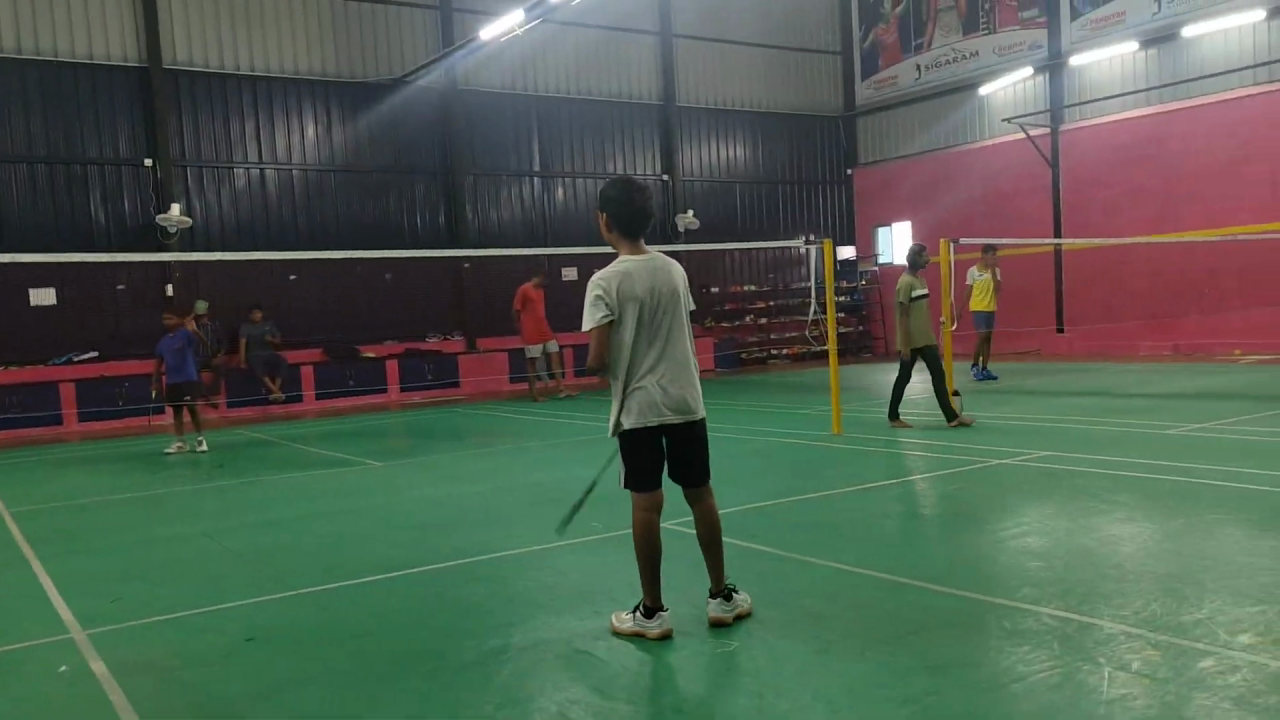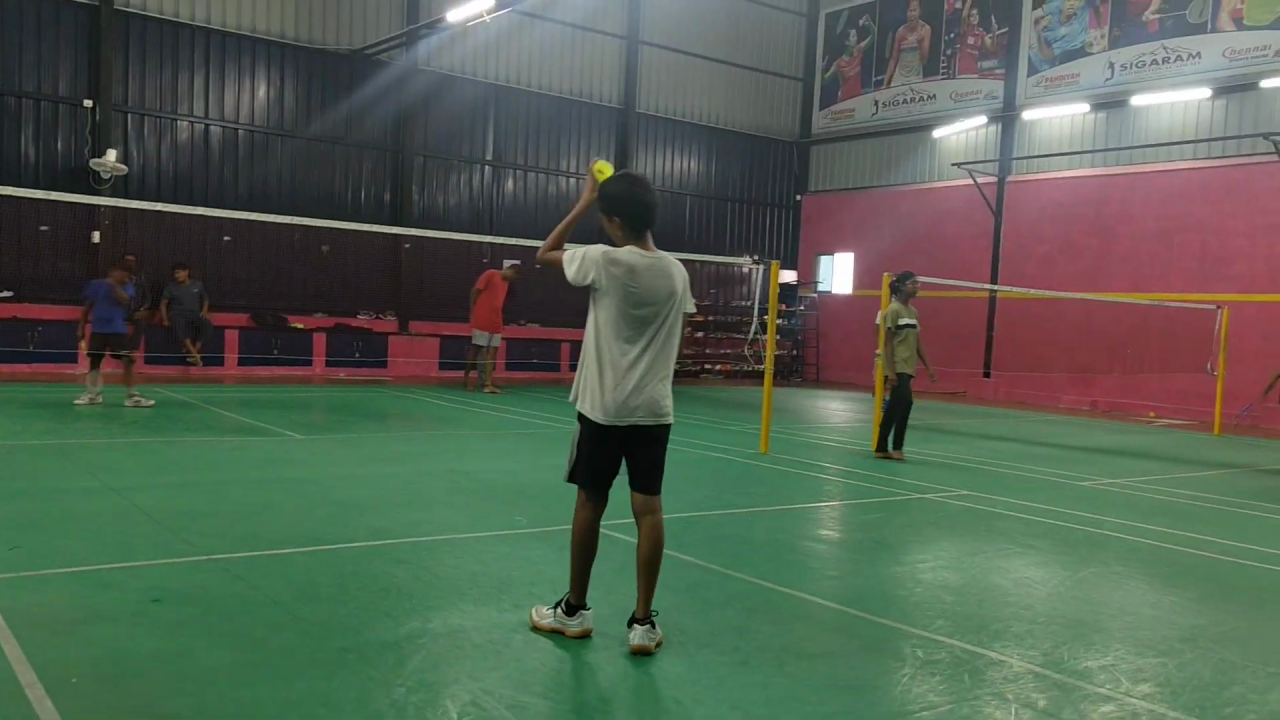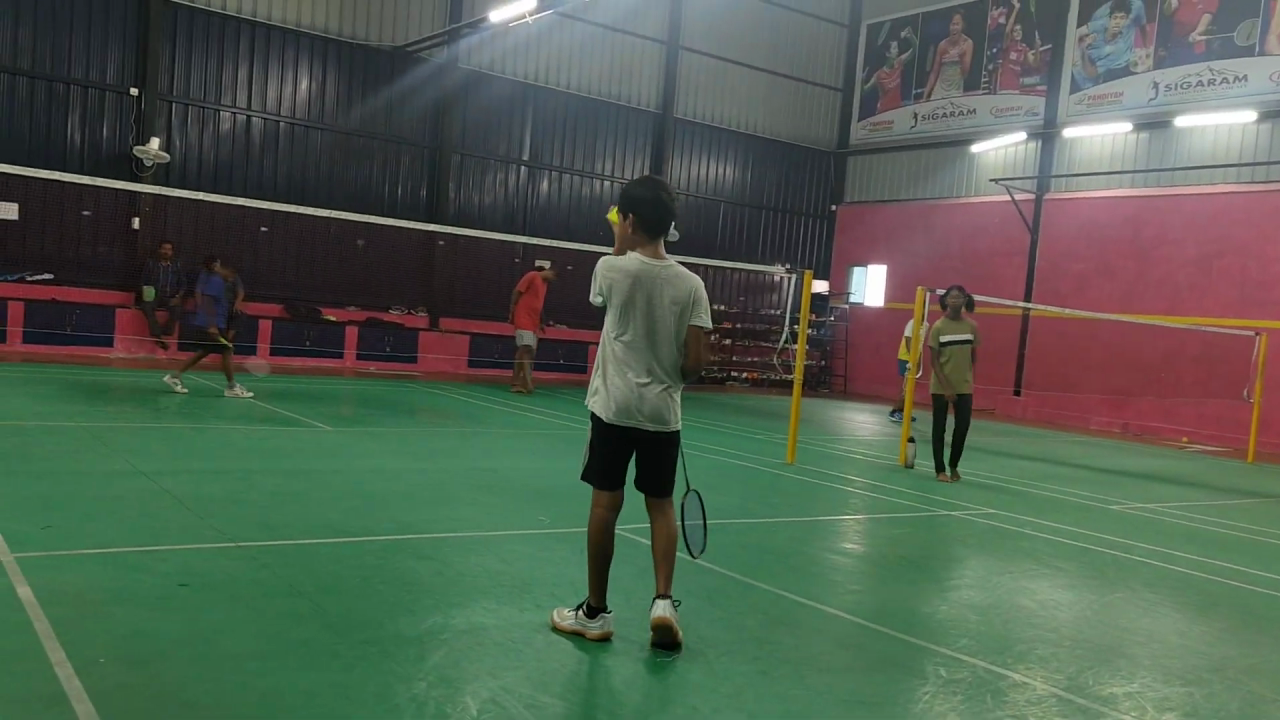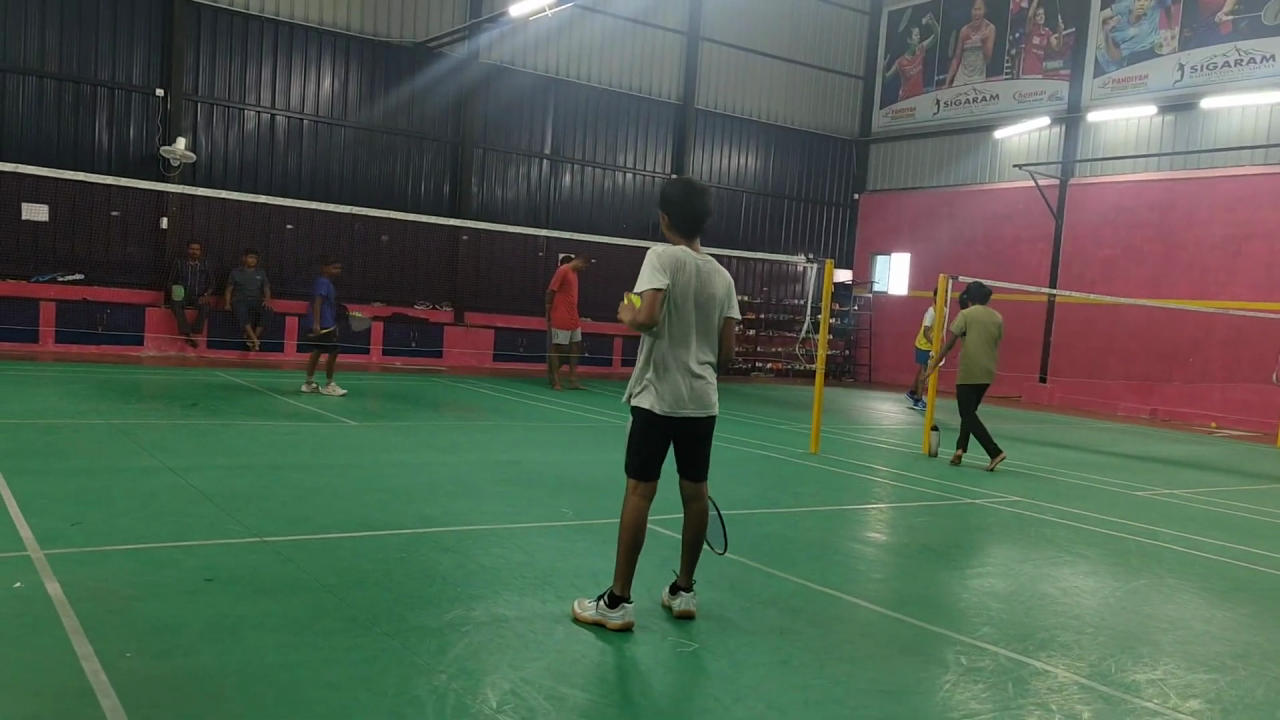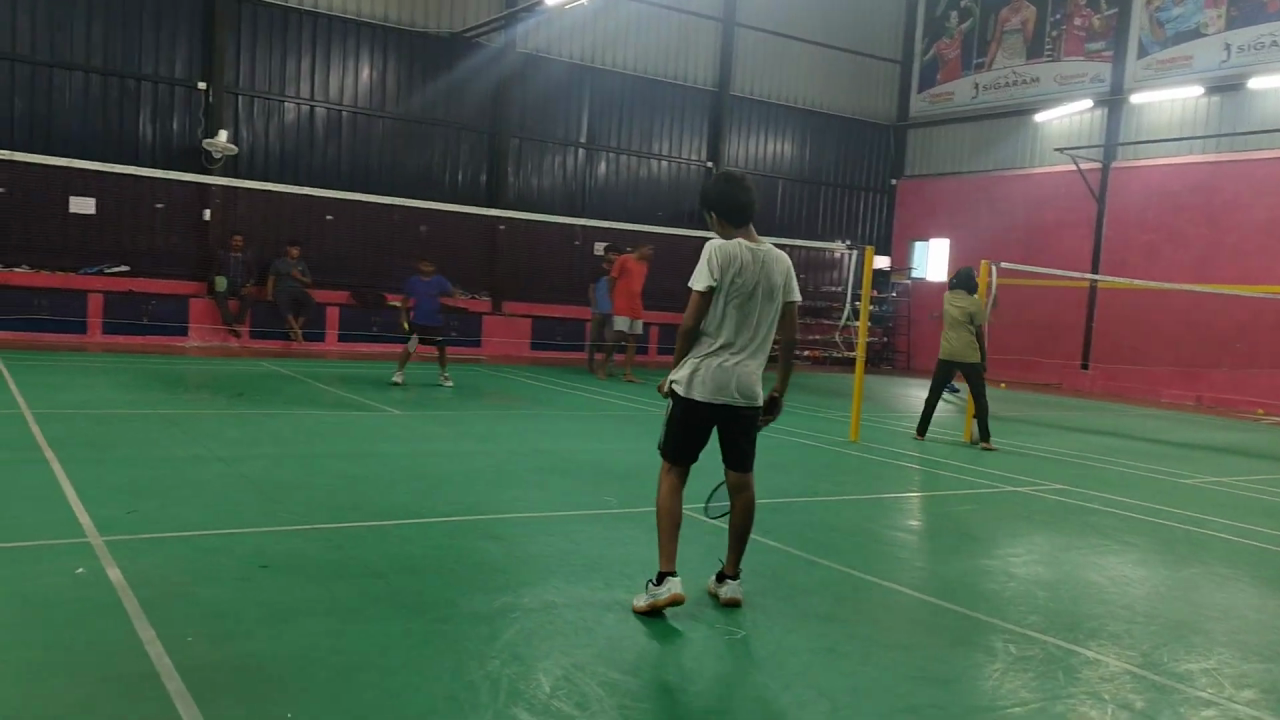
dt=0.7s
person 1, frame 1
left shoulder: (605, 281)
right shoulder: (674, 270)
left elbow: (597, 360)
left wrist: (609, 373)
left hip: (637, 407)
right hip: (685, 402)
left knee: (646, 506)
right knee: (701, 496)
left ankle: (652, 611)
right ankle: (721, 595)
person 1, frame 2
left shoulder: (604, 262)
right shoulder: (677, 272)
left elbow: (545, 254)
right elbow: (677, 343)
left wrist: (583, 200)
left hip: (603, 407)
right hip: (655, 409)
left knee: (590, 504)
right knee: (649, 510)
left ankle: (575, 609)
right ankle: (643, 622)
person 1, frame 3
left shoulder: (611, 269)
right shoulder: (691, 284)
right elbow: (695, 362)
left wrist: (621, 246)
left hip: (613, 407)
right hip: (663, 413)
left knee: (605, 504)
right knee: (662, 507)
left ankle: (595, 612)
right ankle: (663, 601)
person 1, frame 4
left shoulder: (662, 257)
right shoulder: (722, 275)
left elbow: (648, 318)
right elbow: (727, 351)
left wrist: (627, 314)
left hip: (656, 397)
right hip: (703, 402)
left knee: (639, 492)
right knee: (695, 493)
left ankle: (617, 601)
right ankle: (683, 590)
person 1, frame 5
left shoulder: (719, 250)
right shoulder: (782, 262)
left elbow: (692, 321)
right elbow: (789, 337)
left wrist: (674, 368)
right wrist: (779, 390)
left hip: (698, 382)
right hip: (746, 390)
left knee: (672, 473)
right knee: (741, 483)
left ankle: (666, 578)
right ankle: (730, 579)
person 2, frame 1
left shoulder: (920, 280)
right shoulder: (906, 283)
right elbow: (903, 317)
left wrist: (933, 339)
right wrist: (905, 346)
left hip: (926, 339)
right hip: (910, 342)
left knee: (939, 375)
right knee: (904, 378)
left ankle: (952, 417)
right ankle: (893, 417)
person 2, frame 2
left shoulder: (912, 311)
right shoulder: (894, 310)
right elbow: (888, 342)
left wrist: (927, 366)
right wrist: (891, 371)
left hip: (907, 367)
right hip: (897, 367)
left knee: (894, 407)
right knee: (905, 402)
left ankle: (881, 448)
right ankle: (896, 447)
person 2, frame 3
left shoulder: (972, 326)
right shoulder: (938, 327)
left elbow: (973, 357)
right elbow: (933, 360)
left wrist: (969, 379)
right wrist: (946, 388)
left hip: (964, 386)
right hip: (941, 386)
left knee: (963, 424)
right knee: (939, 427)
left ankle: (953, 465)
right ankle: (940, 470)
person 2, frame 4
left shoulder: (965, 315)
right shoulder: (998, 318)
left elbow: (950, 342)
left wrist: (934, 364)
left hip: (969, 372)
right hip: (987, 373)
left knee: (968, 415)
right knee: (969, 413)
left ankle: (995, 452)
right ankle: (961, 449)
person 2, frame 5
left shoulder: (948, 296)
right shoulder: (976, 304)
right elbow: (980, 335)
right wrist: (984, 360)
left hip: (947, 354)
right hip: (970, 355)
left knee: (934, 393)
right knee: (979, 397)
left ankle: (921, 431)
right ankle: (985, 439)
